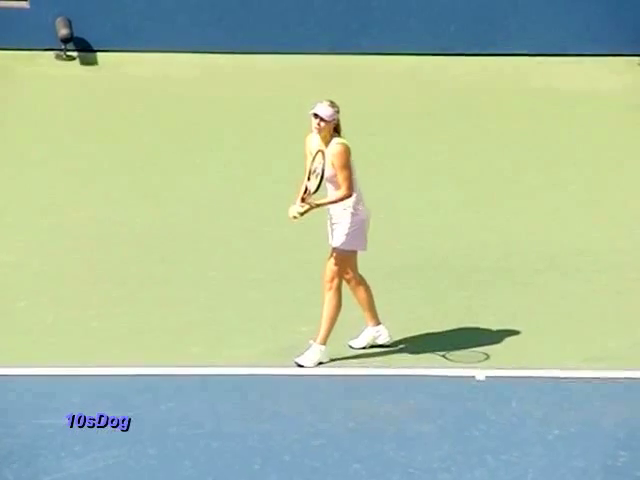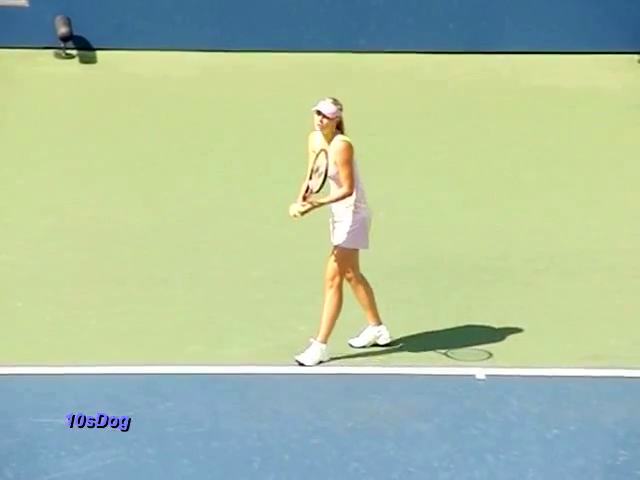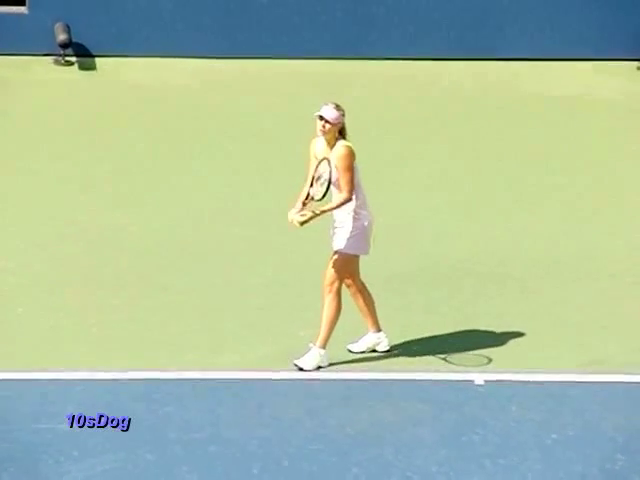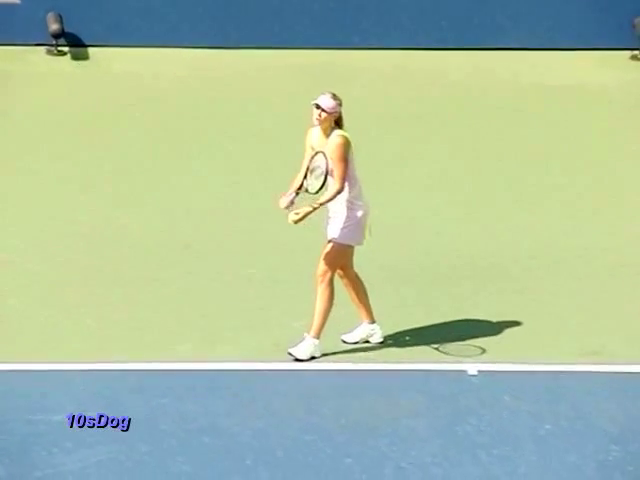
dt=0.4s
person 1, frame 1
left shoulder: (339, 148)
right shoulder: (311, 140)
left elbow: (347, 191)
left wrist: (314, 205)
right wrist: (299, 201)
left hip: (350, 216)
right hip: (336, 215)
left knee: (331, 280)
right knee: (350, 275)
left ankle: (320, 347)
right ankle: (376, 329)
person 1, frame 2
left shoulder: (341, 145)
right shoulder: (314, 139)
left elbow: (348, 189)
right elbow: (311, 176)
left wrist: (316, 204)
right wrist: (300, 200)
left hip: (352, 214)
right hip: (338, 213)
left knee: (332, 278)
right knee: (351, 274)
left ankle: (320, 346)
right ankle: (377, 328)
person 1, frame 3
left shoulder: (343, 151)
right shoulder: (316, 145)
left elbow: (347, 195)
right elbow: (311, 183)
left wrist: (316, 213)
right wrist: (298, 206)
left hip: (354, 220)
right hip: (341, 219)
left knee: (331, 283)
right knee: (351, 280)
left ankle: (319, 351)
right ankle: (376, 335)
person 1, frame 4
left shoulder: (339, 141)
right shoulder: (312, 135)
left elbow: (339, 186)
right elbow: (305, 171)
left wrist: (310, 209)
right wrist: (290, 194)
left hip: (349, 211)
right hip: (336, 210)
left knee: (324, 274)
right knee: (345, 271)
left ankle: (313, 341)
right ankle: (370, 326)
